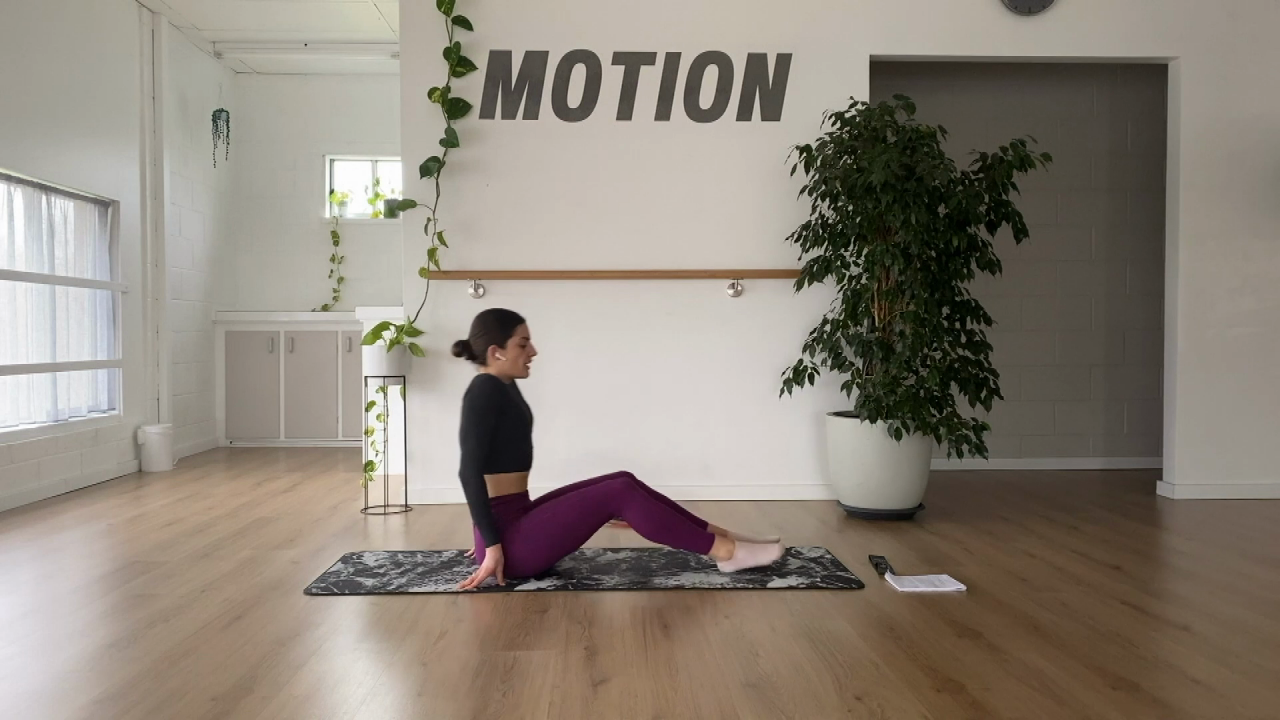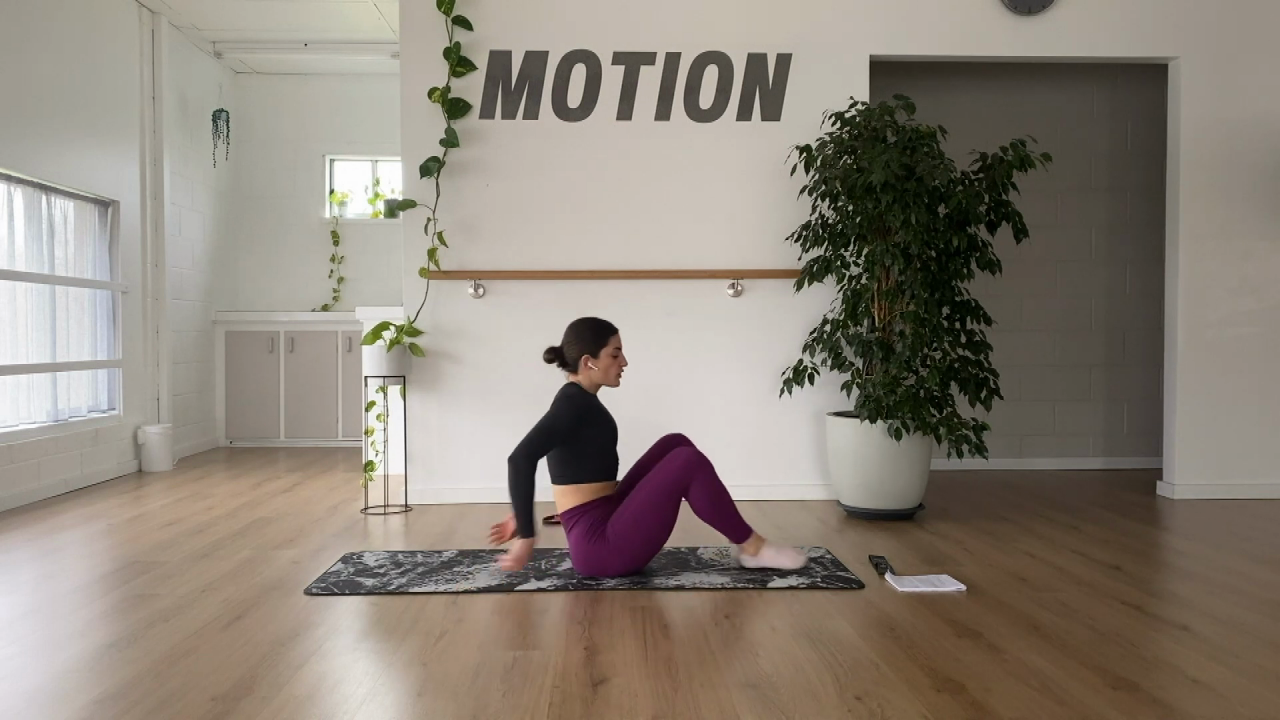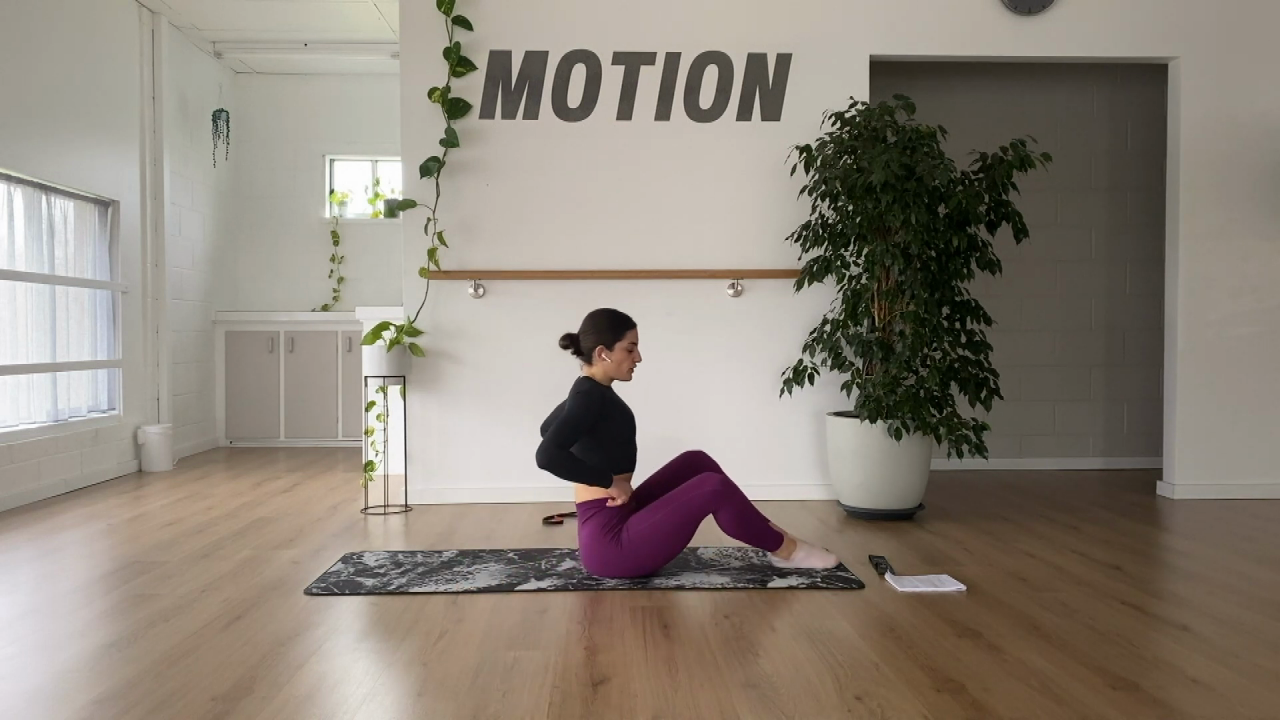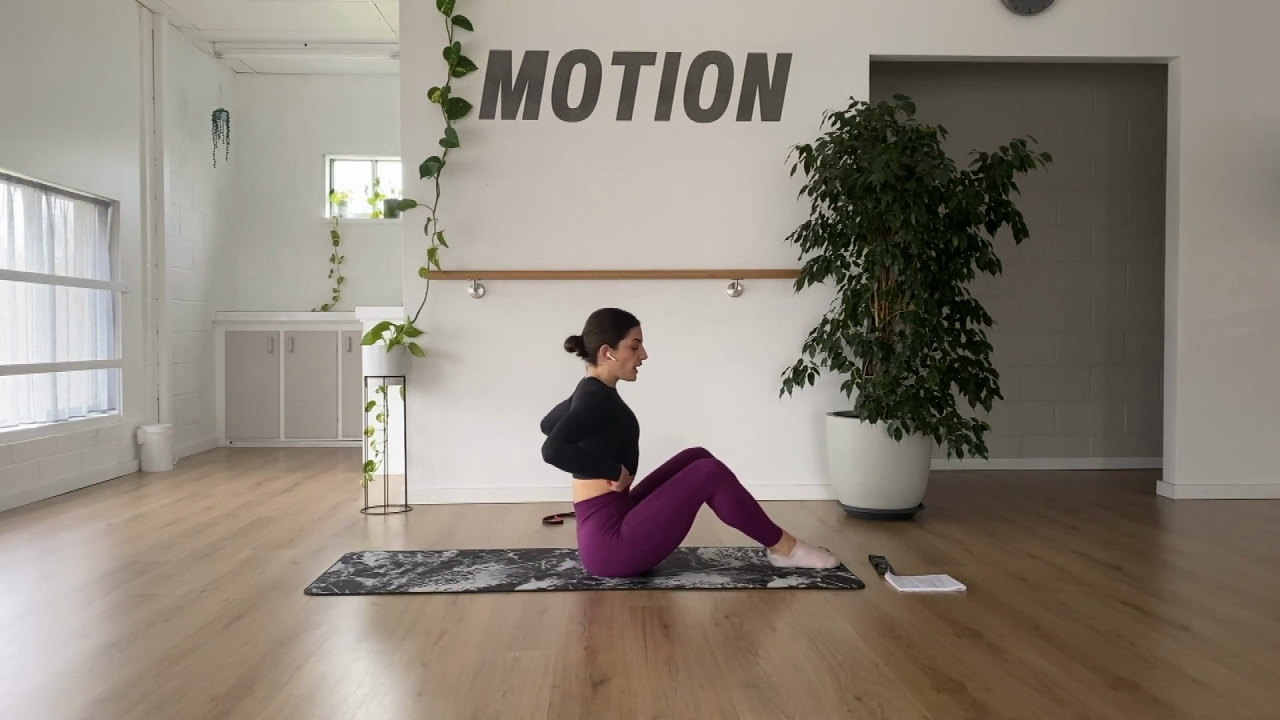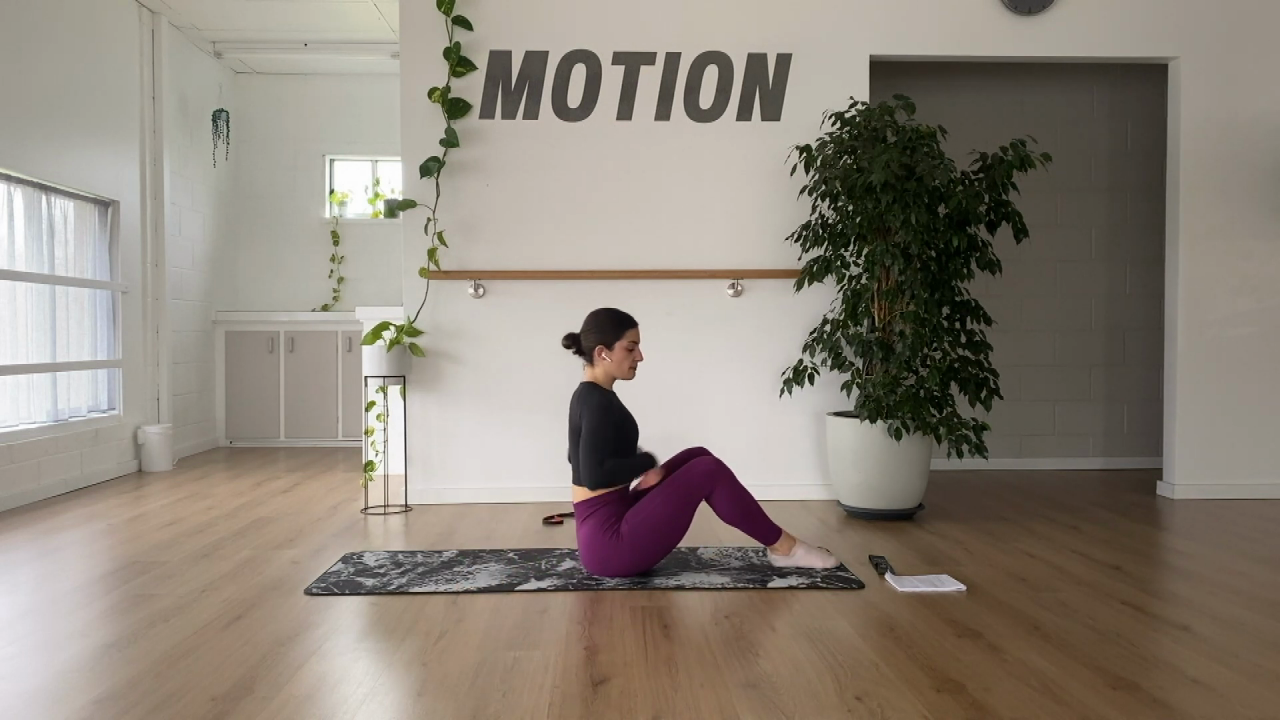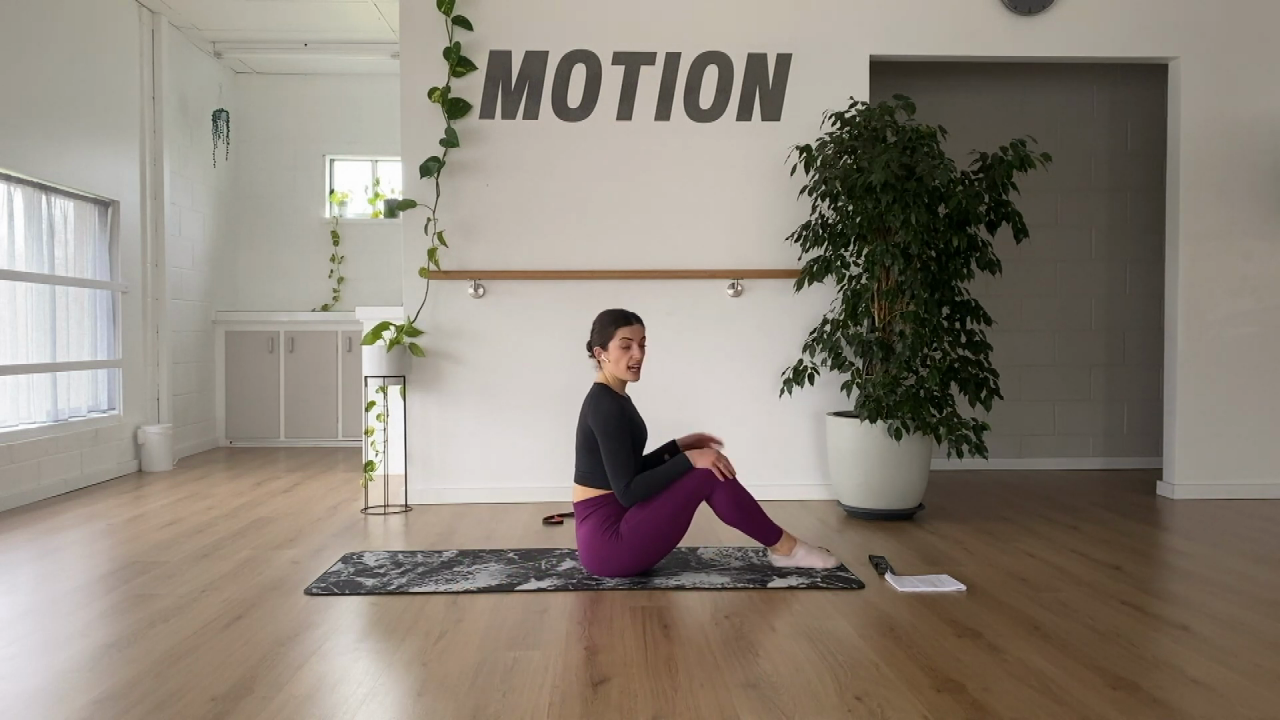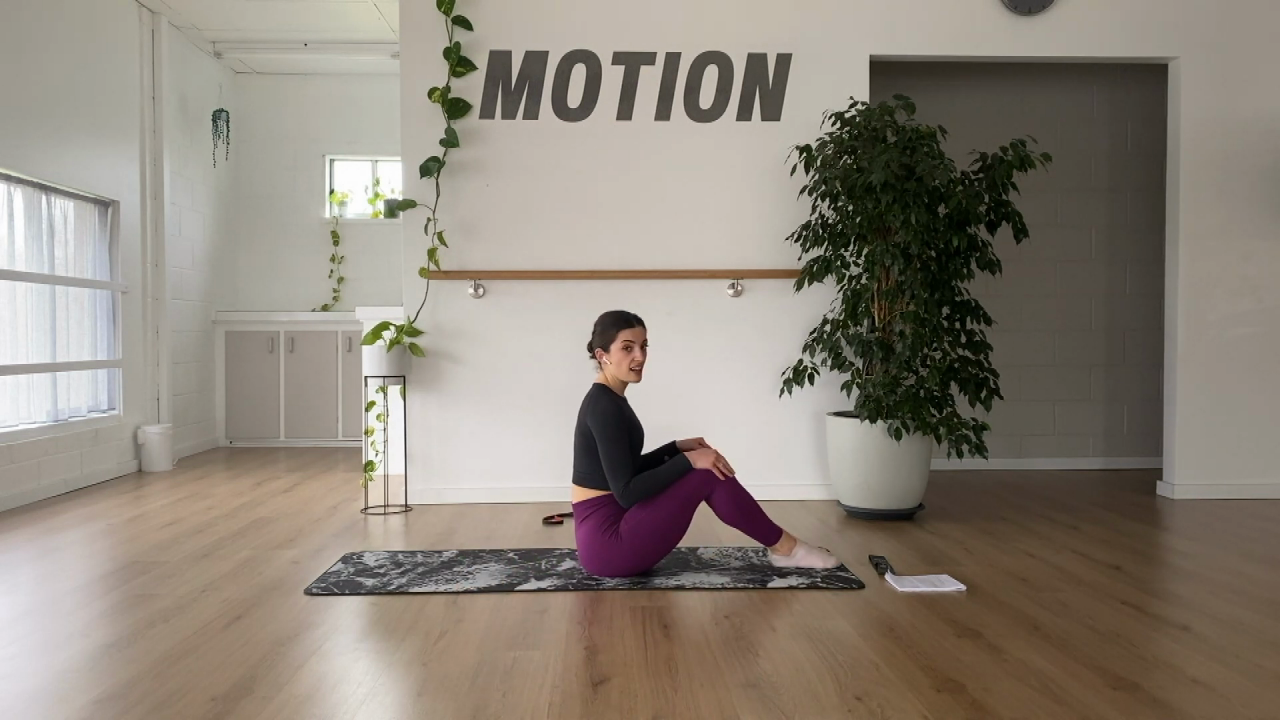
dt=0.7s
person 1, frame 1
left shoulder: (503, 388)
right shoulder: (485, 392)
right elbow: (471, 470)
right wrist: (492, 545)
left hip: (518, 521)
right hip: (511, 542)
left knee: (623, 483)
right knee: (619, 493)
left ankle: (719, 536)
right ankle: (723, 551)
person 1, frame 2
left shoulder: (578, 399)
right shoulder: (574, 403)
left elbow: (526, 456)
right elbow: (521, 458)
left wrist: (519, 516)
right wrist: (525, 535)
left hip: (605, 530)
right hip: (601, 547)
left knee: (675, 443)
right knee: (688, 462)
left ankle: (746, 541)
right ankle: (752, 546)
person 1, frame 3
left shoulder: (590, 391)
right shoulder: (590, 397)
left elbow: (548, 429)
right elbow: (547, 455)
right wrist: (608, 482)
left hip: (620, 522)
right hip: (610, 544)
left knee: (696, 463)
right knee: (714, 488)
left ankle: (769, 533)
right ankle: (785, 549)
person 1, frame 4
left shoulder: (592, 391)
right shoulder: (596, 397)
left elbow: (548, 424)
right elbow: (553, 450)
right wrist: (613, 470)
left hip: (613, 524)
right hip: (609, 543)
left knee: (696, 459)
right knee: (710, 472)
left ankle: (771, 534)
right ankle: (783, 547)
person 1, frame 5
left shoulder: (591, 396)
right shoulder: (597, 402)
right elbow: (593, 475)
left wrist: (637, 462)
right wrist: (647, 462)
left hip: (611, 525)
right hip: (609, 543)
left knee: (698, 458)
right knee: (708, 471)
left ankle: (776, 540)
right ankle: (784, 547)
person 1, frame 6
left shoulder: (613, 399)
right shoulder: (606, 406)
right elbow: (627, 492)
left wrist: (678, 447)
right wrist: (688, 458)
left hip: (613, 527)
right hip: (609, 544)
left knee: (703, 464)
right knee: (708, 473)
left ankle: (779, 542)
right ankle: (784, 547)
person 1, frame 7
left shoulder: (609, 400)
right shoulder: (605, 406)
right elbow: (627, 492)
left wrist: (678, 450)
right wrist: (687, 460)
left hip: (610, 529)
right hip: (608, 544)
left knee: (702, 466)
right knee: (708, 473)
left ankle: (778, 542)
right ankle: (783, 547)
